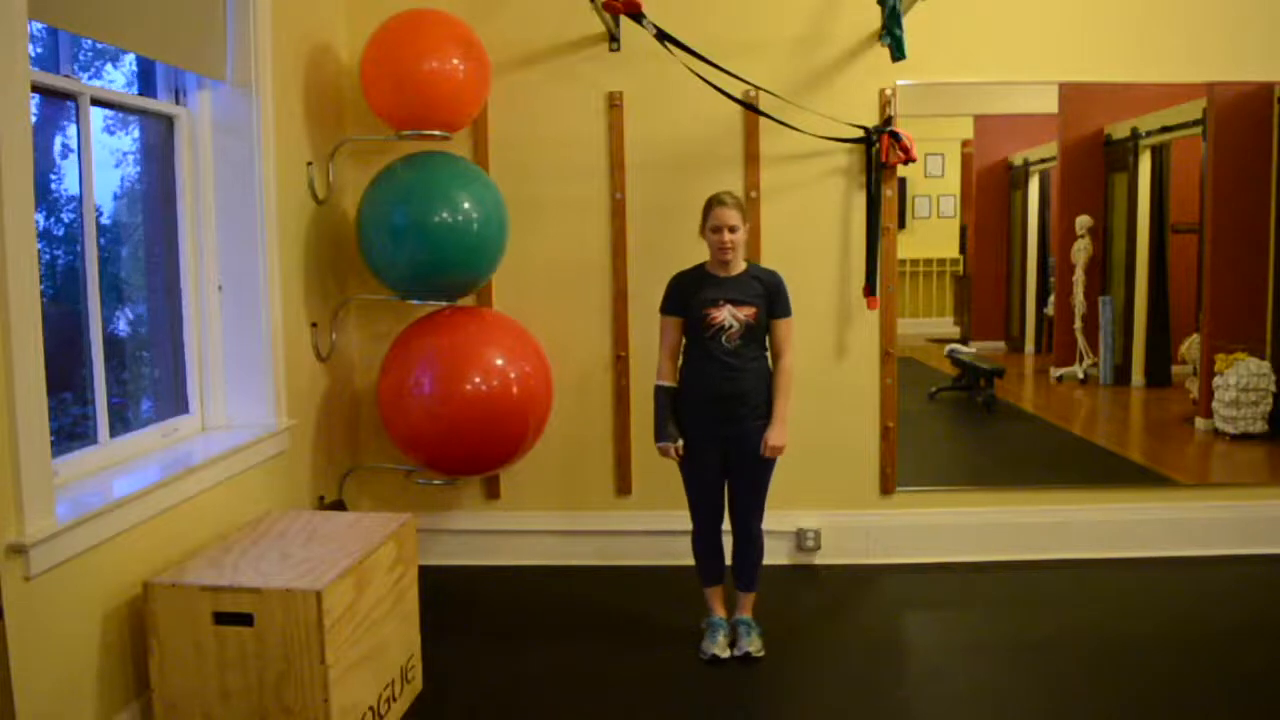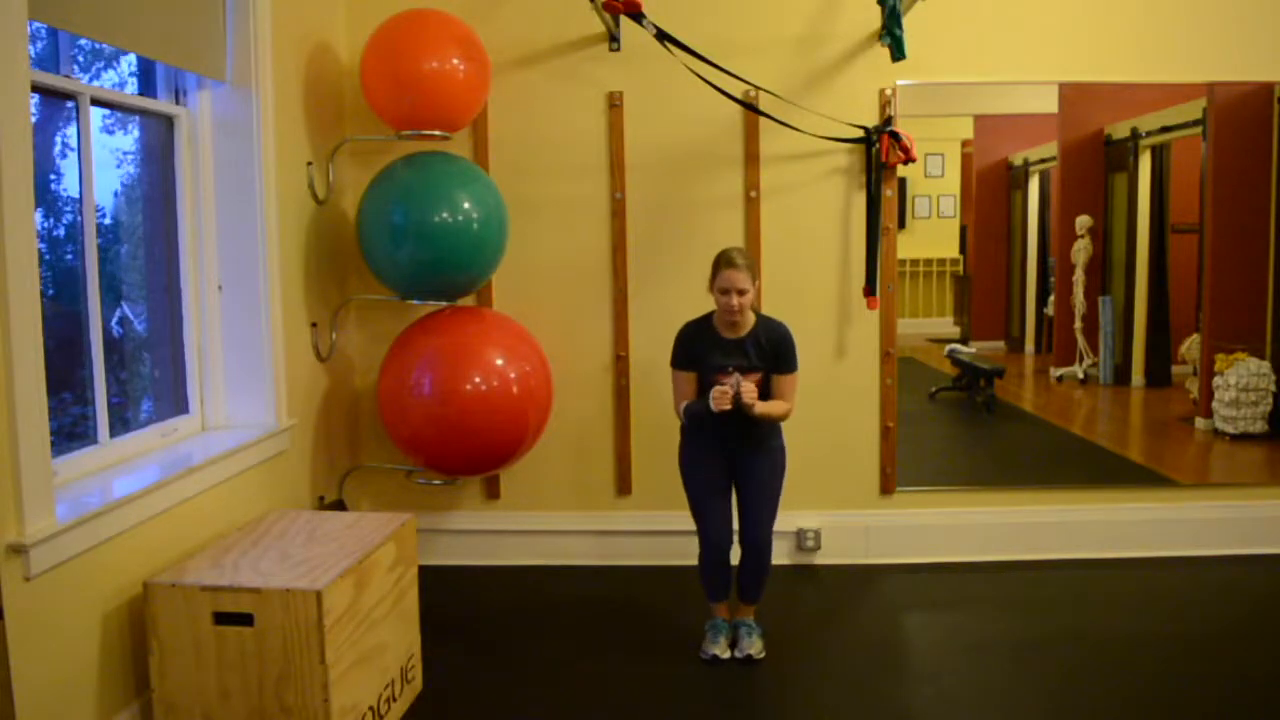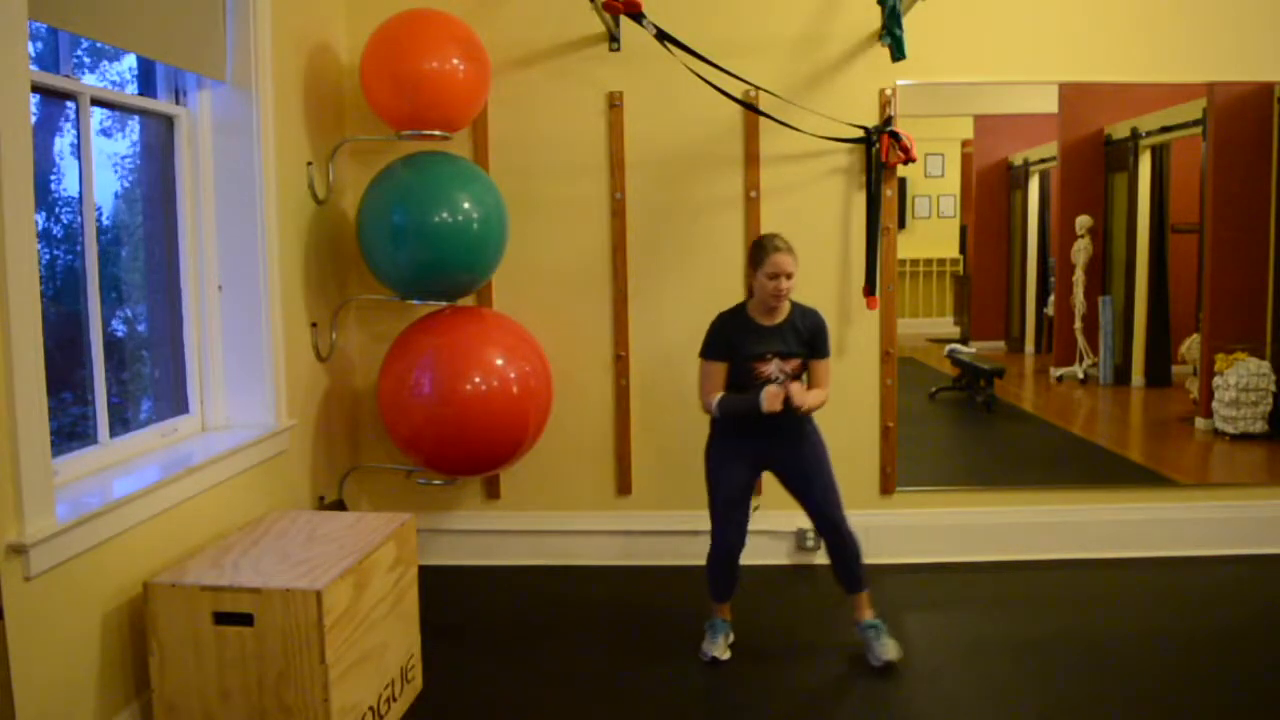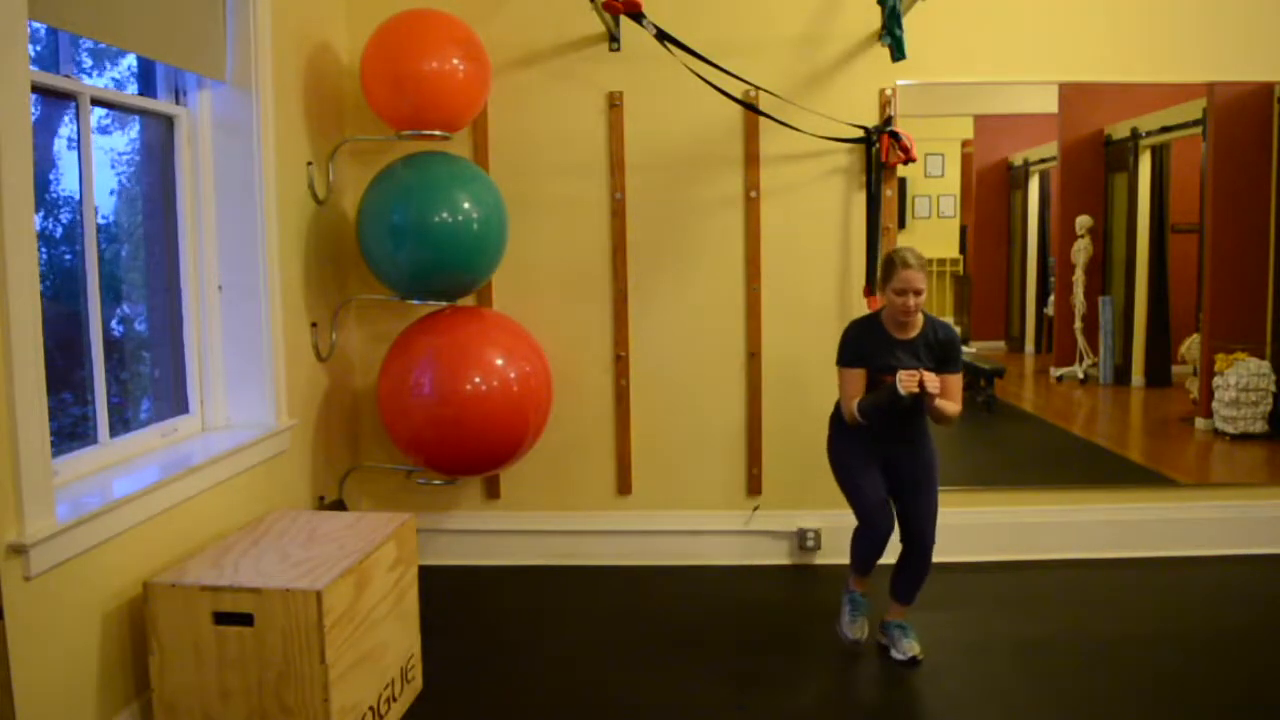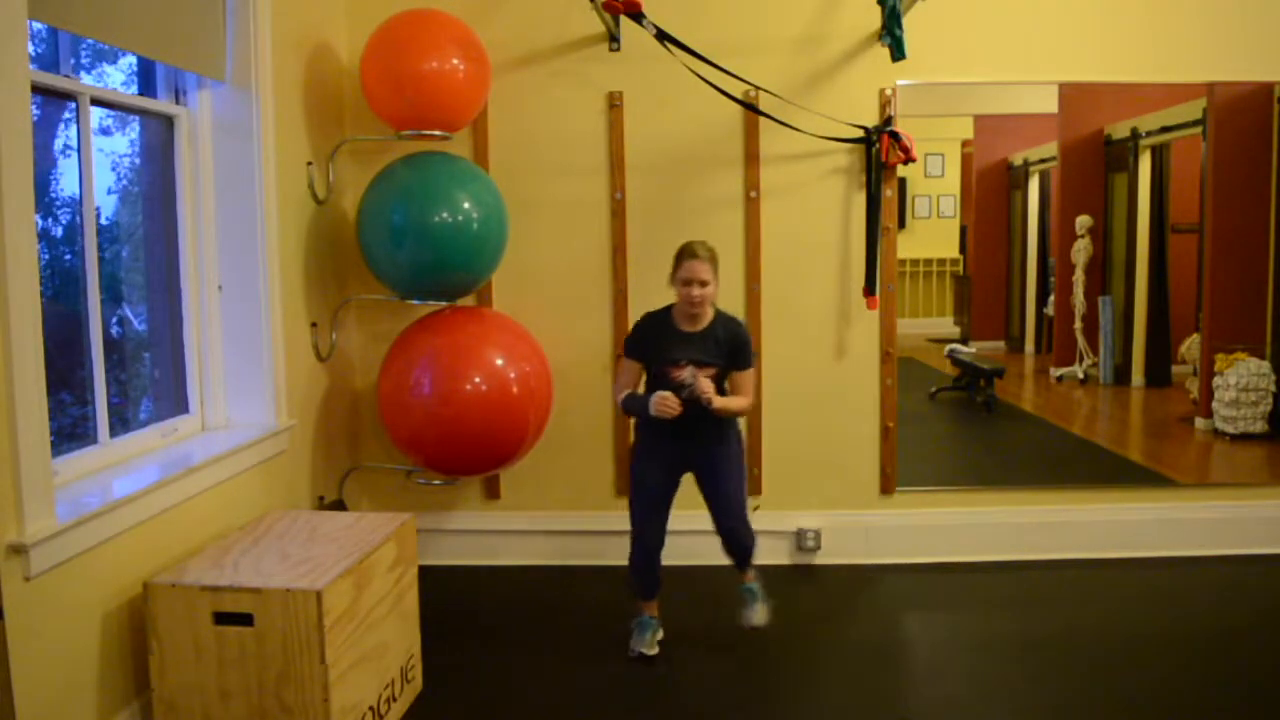
dt=1s
person 1, frame 1
left shoulder: (768, 283)
right shoulder: (684, 285)
left elbow: (782, 358)
right elbow: (668, 359)
left wrist: (779, 421)
right wrist: (664, 424)
left hip: (752, 422)
right hip: (699, 423)
left knee: (747, 521)
right knee: (706, 521)
left ankle: (746, 616)
right ankle: (716, 616)
person 1, frame 2
left shoulder: (776, 336)
right shoulder: (691, 337)
left elbow: (785, 405)
right elbow: (682, 407)
left wrist: (754, 405)
right wrist: (708, 405)
left hip: (760, 447)
right hip: (704, 447)
left knee: (757, 539)
right knee: (715, 539)
left ankle: (746, 618)
right ankle: (718, 619)
person 1, frame 3
left shoulder: (810, 322)
right shoulder: (726, 328)
left elbow: (821, 391)
right elbow: (710, 400)
left wrist: (807, 398)
right wrist: (755, 401)
left hip: (795, 436)
right hip: (735, 442)
left knee: (834, 527)
right knee: (728, 538)
left ankle: (867, 621)
right ankle: (720, 623)
person 1, frame 4
left shoulder: (943, 337)
right shoulder: (859, 334)
left elbow: (952, 412)
right elbow: (851, 411)
left wrist: (933, 396)
right wrist: (894, 392)
left hip: (911, 442)
right hip: (856, 441)
left knee: (921, 538)
right knee: (877, 520)
left ankle: (895, 623)
right ankle: (855, 591)
person 1, frame 5
left shoulder: (733, 332)
right shoulder: (648, 329)
left elbow: (744, 402)
right elbow: (622, 394)
left wrist: (714, 400)
right wrist: (647, 404)
left hip: (715, 438)
right hip: (658, 441)
left knee: (733, 526)
right knee: (645, 539)
left ankle: (748, 579)
right ankle: (647, 616)
